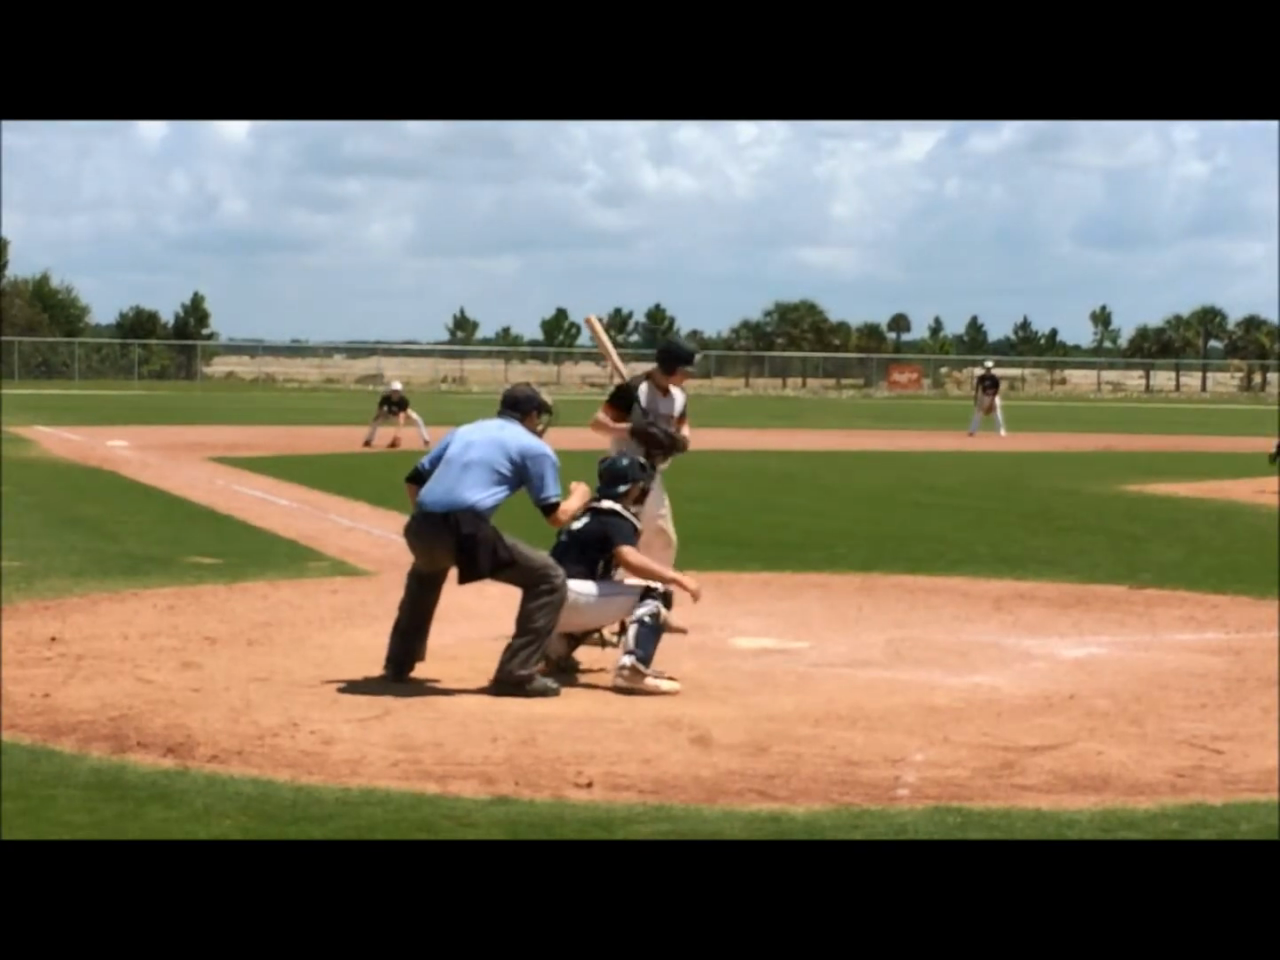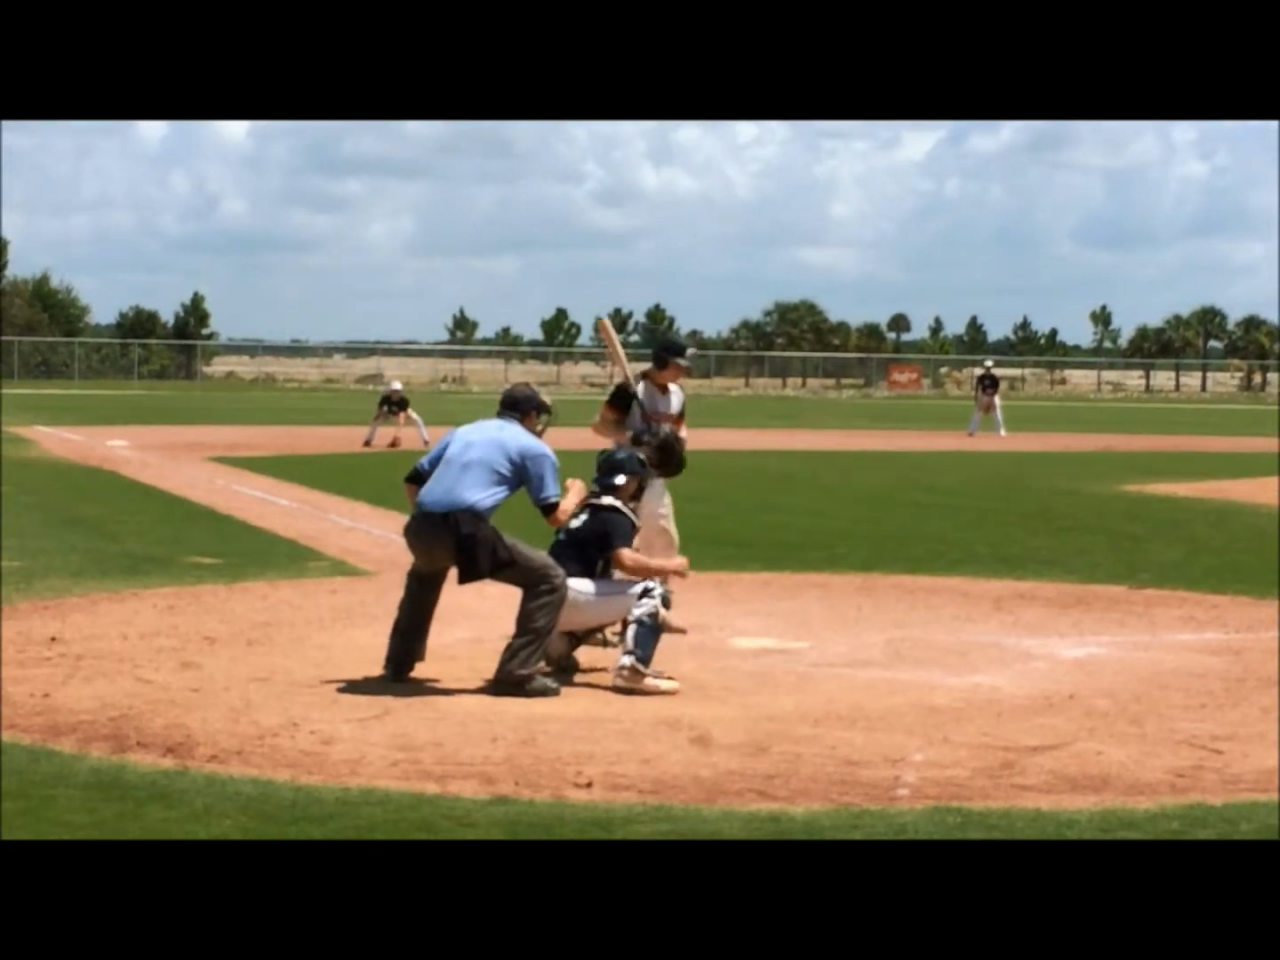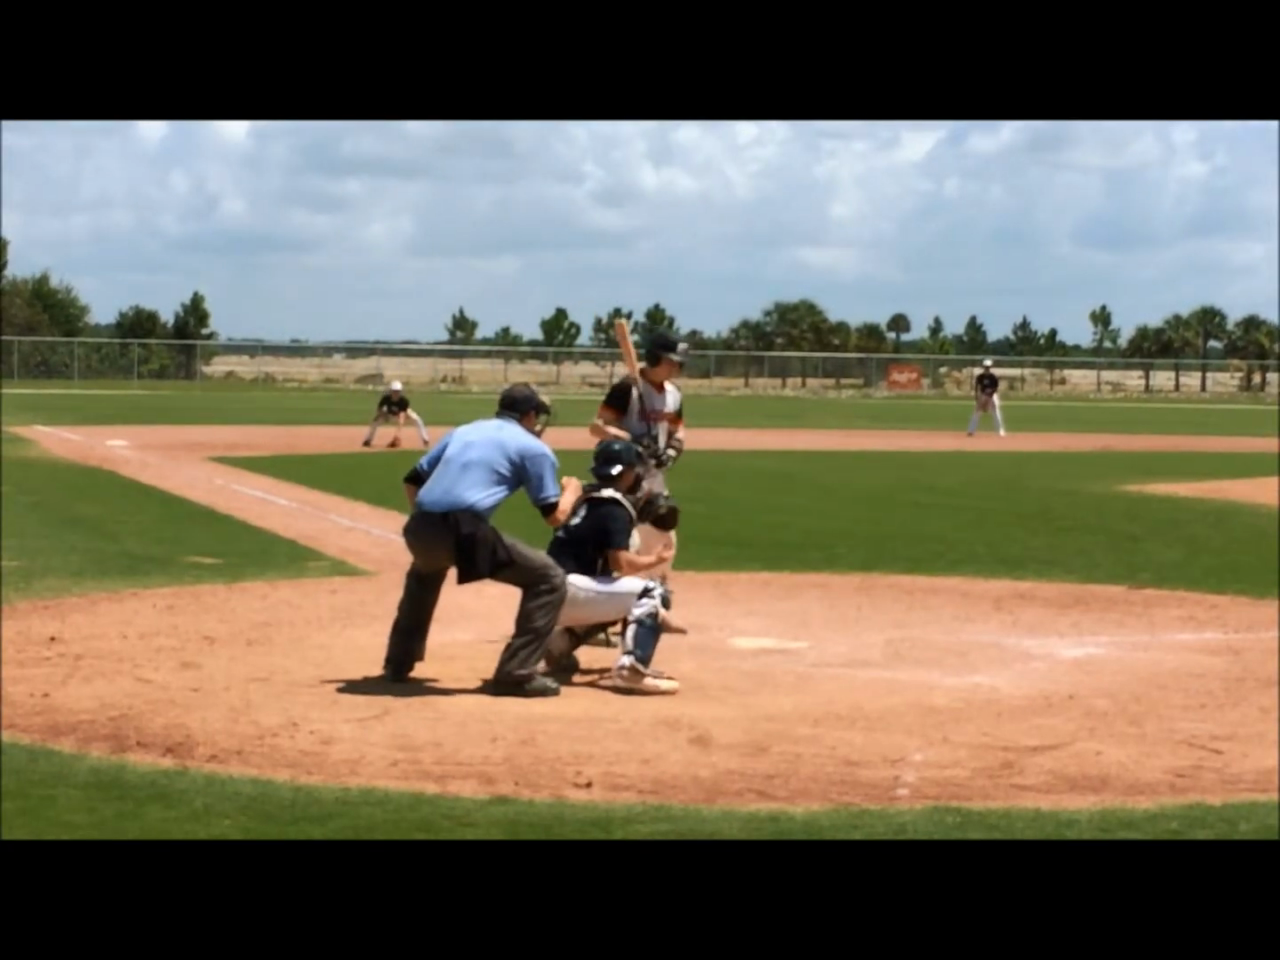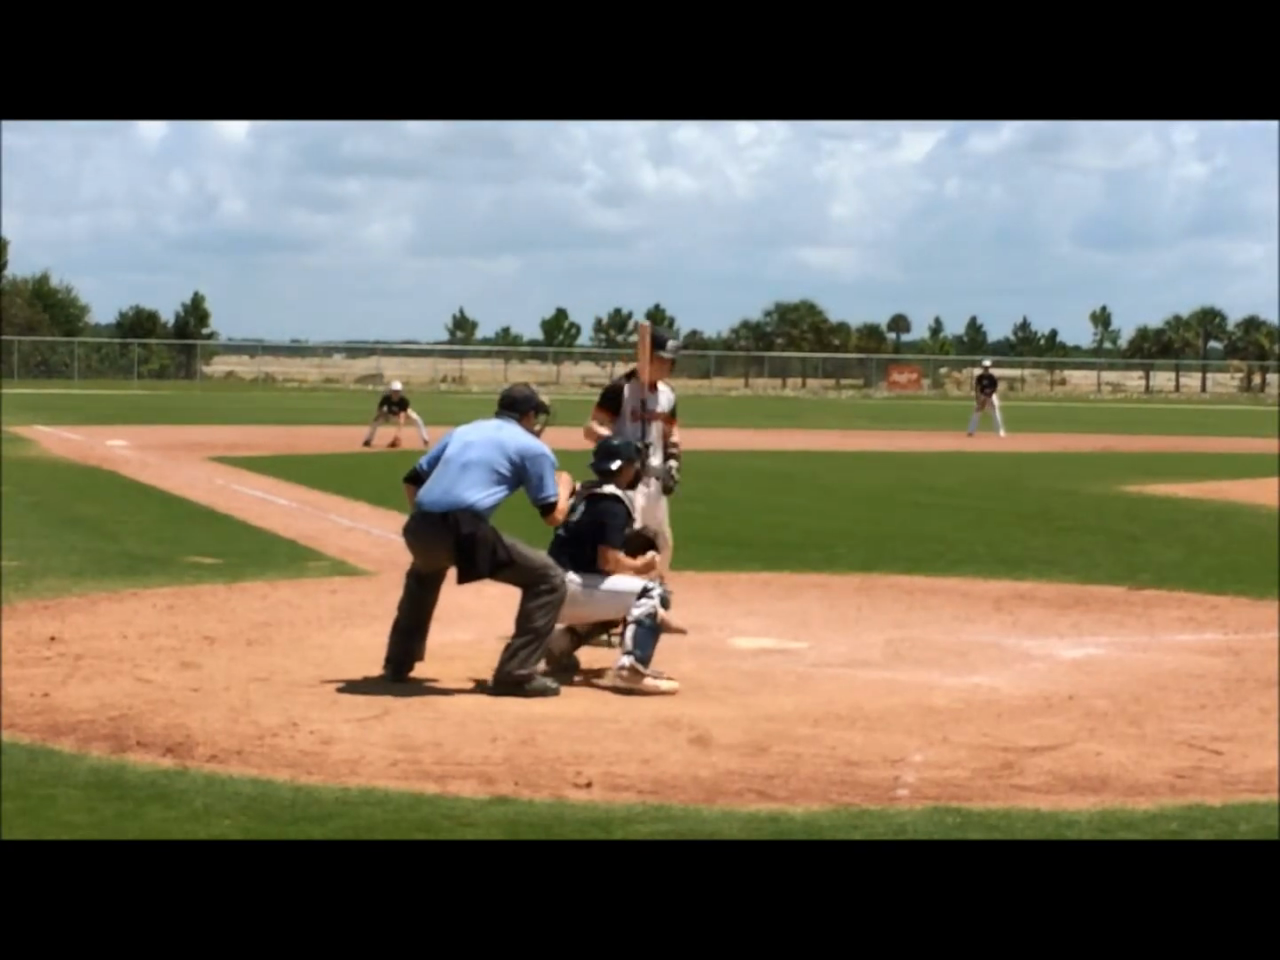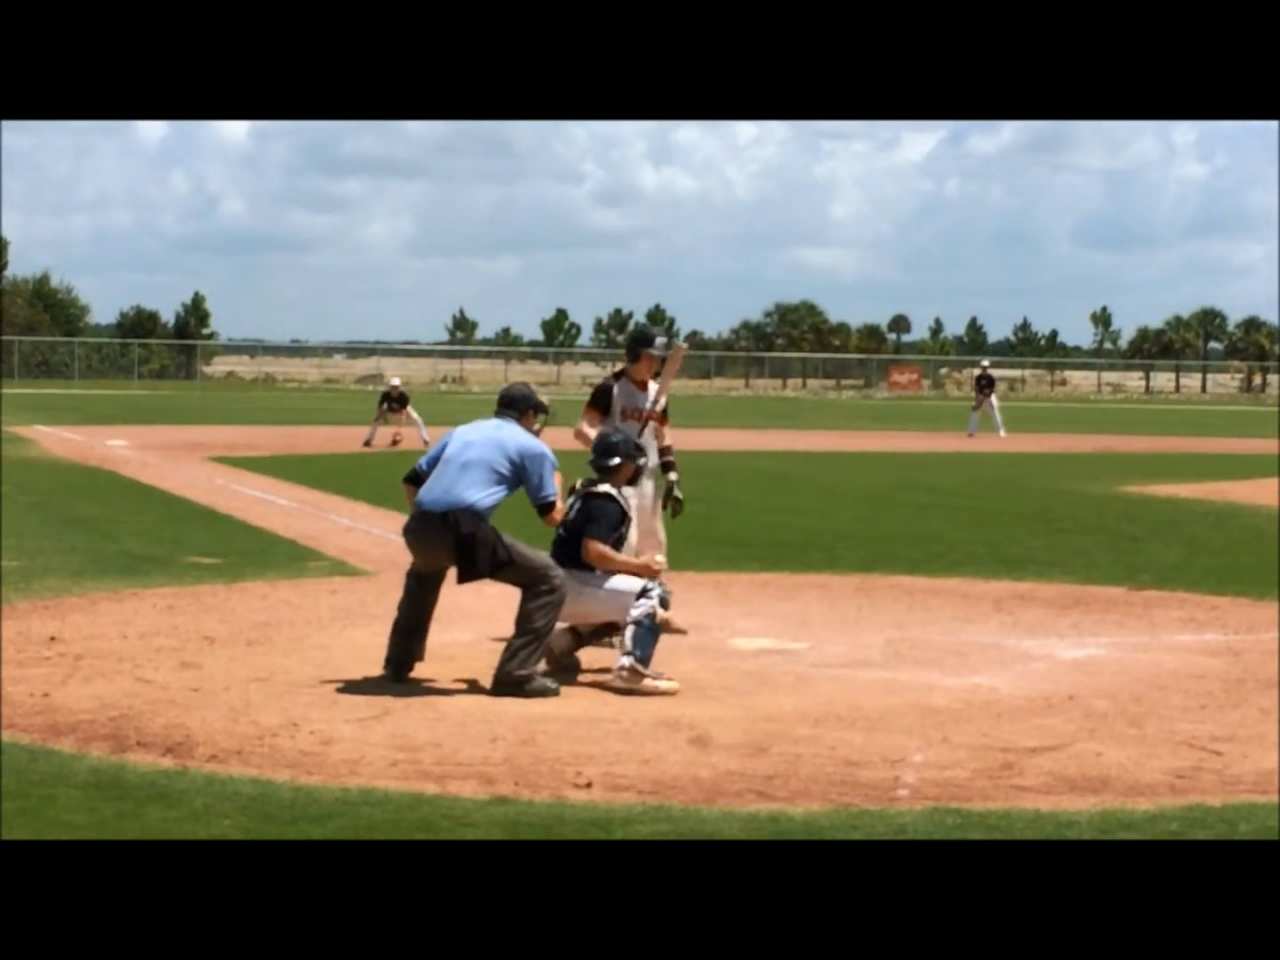
dt=0.1s
person 1, frame 1
left shoulder: (464, 430)
right shoulder: (535, 447)
left elbow: (414, 480)
right elbow: (556, 516)
right wrist: (580, 498)
left hip: (421, 529)
right hip: (465, 532)
left knee: (425, 575)
right knee: (549, 579)
left ankle: (398, 663)
right ankle: (517, 675)
person 1, frame 2
left shoulder: (464, 431)
right shoulder: (534, 447)
left elbow: (414, 480)
right elbow: (555, 516)
right wrist: (575, 493)
left hip: (421, 529)
right hip: (465, 532)
left knee: (424, 575)
right knee: (549, 579)
left ankle: (398, 663)
right ankle: (517, 674)
person 1, frame 3
left shoulder: (463, 431)
right shoulder: (533, 447)
left elbow: (413, 480)
right elbow: (554, 516)
right wrist: (572, 491)
left hip: (420, 529)
right hip: (464, 532)
left knee: (424, 574)
right knee: (549, 579)
left ankle: (398, 663)
right ankle: (516, 674)
person 1, frame 4
left shoulder: (463, 431)
right shoulder: (533, 447)
left elbow: (412, 480)
right elbow: (553, 516)
right wrist: (564, 487)
left hip: (420, 529)
right hip: (464, 532)
left knee: (423, 575)
right knee: (548, 579)
left ankle: (398, 663)
right ankle: (516, 674)
person 1, frame 5
left shoulder: (463, 430)
right shoulder: (533, 447)
left elbow: (412, 481)
right elbow: (551, 515)
right wrist: (556, 486)
left hip: (420, 528)
right hip: (464, 531)
left knee: (424, 574)
right knee: (548, 580)
left ankle: (398, 663)
right ankle: (516, 675)
person 2, frame 1
left shoulder: (679, 396)
right shoulder: (633, 388)
left elbow: (684, 437)
right elbow: (596, 421)
left wrist: (672, 441)
right wrist: (633, 429)
left hip: (652, 476)
left knee: (664, 540)
person 2, frame 2
left shoulder: (676, 396)
right shoulder: (632, 390)
left elbow: (681, 434)
right elbow: (600, 426)
right wrist: (633, 439)
left hip: (654, 480)
left knee: (667, 543)
person 2, frame 3
left shoulder: (674, 393)
right shoulder: (628, 385)
left elbow: (678, 432)
right elbow: (597, 425)
left wrist: (672, 451)
right wrist: (631, 438)
left hip: (655, 475)
left knee: (664, 540)
person 2, frame 4
left shoulder: (667, 394)
right shoulder: (621, 388)
left elbow: (672, 437)
right elbow: (592, 428)
left wrist: (672, 468)
left hip: (653, 478)
left knee: (662, 546)
person 2, frame 5
left shoulder: (657, 393)
right shoulder: (611, 388)
left elbow: (663, 439)
right elbow: (582, 430)
left wrist: (672, 479)
left hip: (646, 479)
left knee: (655, 545)
right knee: (625, 543)
person 3, frame 1
left shoulder: (595, 510)
right shoulder: (617, 519)
right elbow: (629, 559)
right wrist: (679, 579)
right hip: (567, 597)
left knee: (611, 597)
right knee: (654, 595)
left ankle: (559, 646)
right ankle: (632, 670)
person 3, frame 2
left shoulder: (591, 504)
right shoulder: (615, 515)
right elbow: (625, 562)
right wrist: (670, 566)
right hip: (566, 594)
left knee: (618, 600)
right knee: (653, 594)
left ankle: (560, 645)
right ankle: (632, 670)
person 3, frame 3
left shoulder: (589, 498)
right shoulder: (614, 508)
right elbow: (621, 563)
right wrist: (655, 559)
right hip: (565, 591)
left knee: (616, 598)
right knee: (653, 593)
left ankle: (560, 644)
right ankle: (631, 669)
person 3, frame 4
left shoulder: (587, 493)
right shoulder: (613, 503)
right elbow: (608, 562)
right wrist: (641, 566)
right hip: (567, 588)
left knee: (619, 605)
right knee: (653, 593)
left ankle: (562, 644)
right ankle: (631, 670)
person 3, frame 5
left shoulder: (586, 491)
right shoulder: (607, 501)
right elbow: (592, 552)
right wrist: (639, 566)
left hip: (560, 588)
right hip: (569, 587)
left knee: (620, 605)
right knee: (653, 594)
left ankle: (563, 643)
right ankle: (631, 669)
